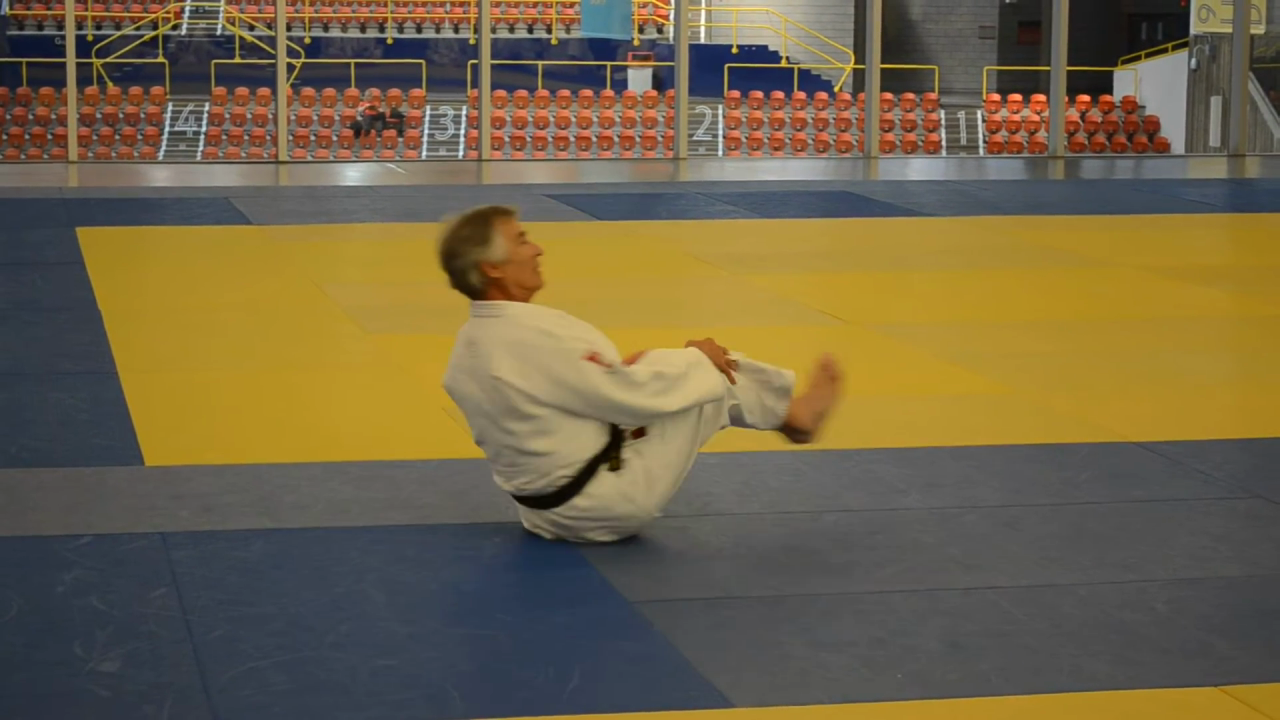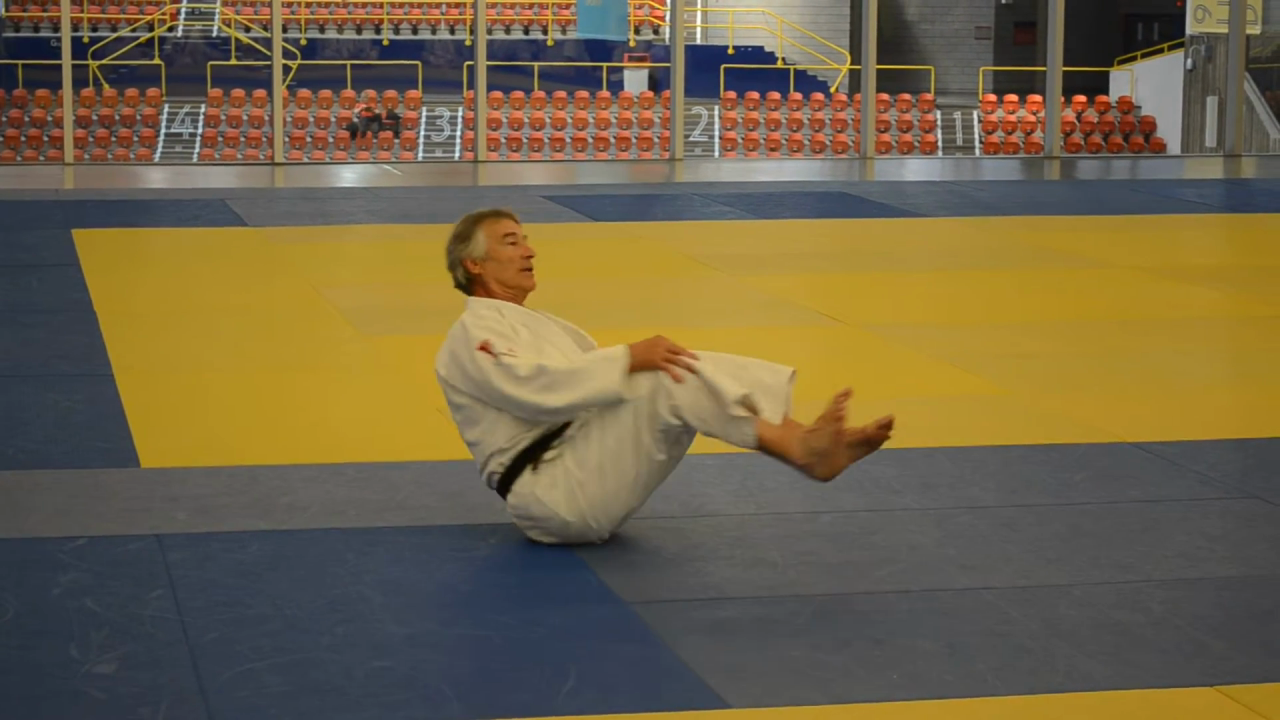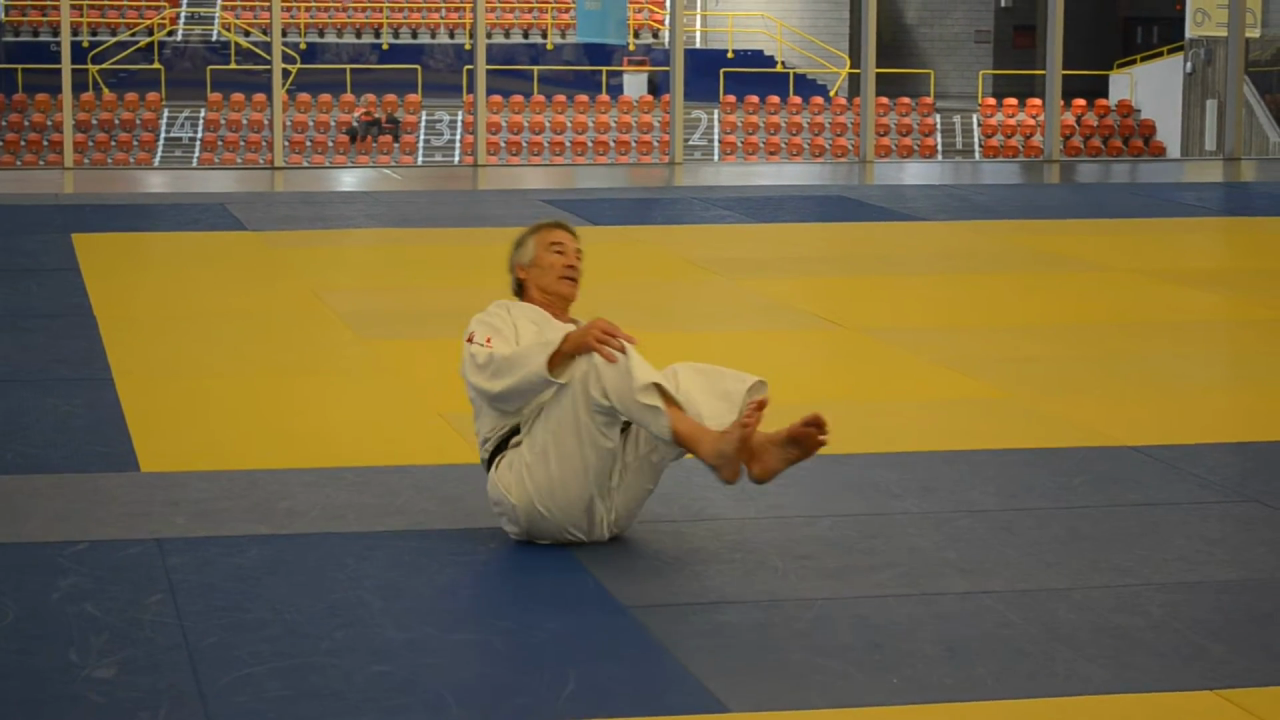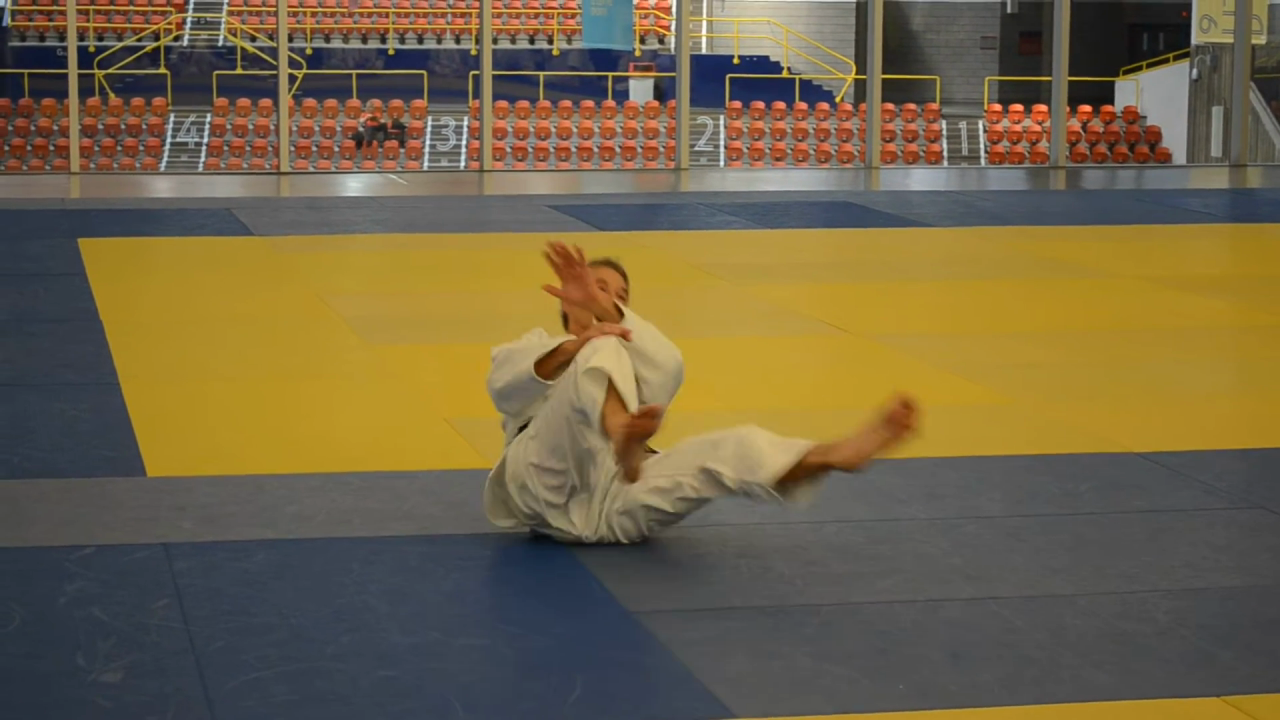
dt=0.3s
person 1, frame 1
left shoulder: (470, 345)
right shoulder: (538, 336)
right elbow: (637, 396)
right wrist: (695, 358)
right hip: (603, 501)
left knee: (670, 366)
right knee: (707, 374)
left ankle: (794, 413)
right ankle: (799, 416)
person 1, frame 2
left shoulder: (525, 325)
right shoulder: (476, 331)
left elbow: (596, 403)
right elbow: (540, 392)
right wrist: (629, 358)
left hip: (586, 485)
right hip: (556, 497)
left knee: (683, 372)
right knee: (670, 380)
left ankle: (806, 444)
right ankle: (804, 451)
person 1, frame 3
left shoulder: (600, 339)
right shoulder: (501, 319)
left elbow: (643, 412)
right elbow: (496, 379)
right wrist: (570, 346)
right hip: (540, 492)
left knee: (683, 382)
right knee: (608, 359)
left ankle: (756, 451)
right ankle: (710, 447)
person 1, frame 4
right shoulder: (541, 347)
left elbow: (667, 368)
right elbow: (506, 383)
left wrist: (602, 309)
right wrist: (577, 344)
left hip: (611, 508)
right hip: (547, 488)
left knee: (729, 448)
right knee: (602, 360)
left ankle: (831, 454)
right ankle: (621, 436)
